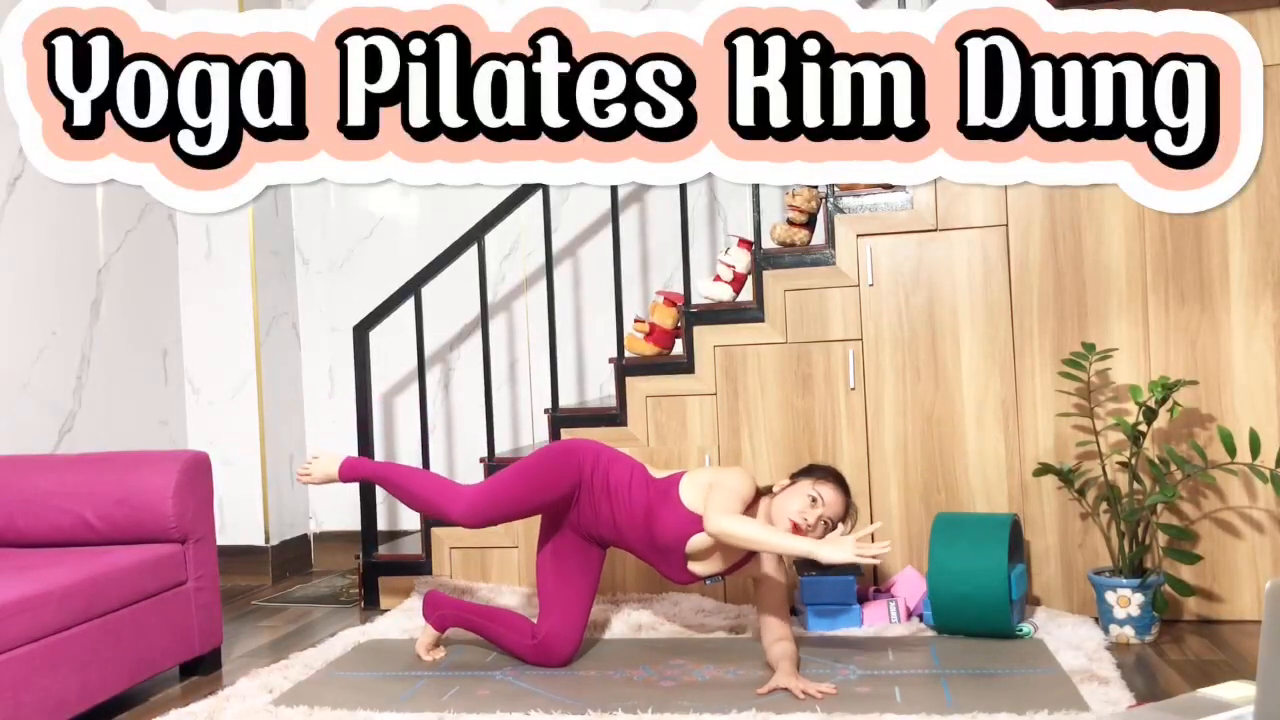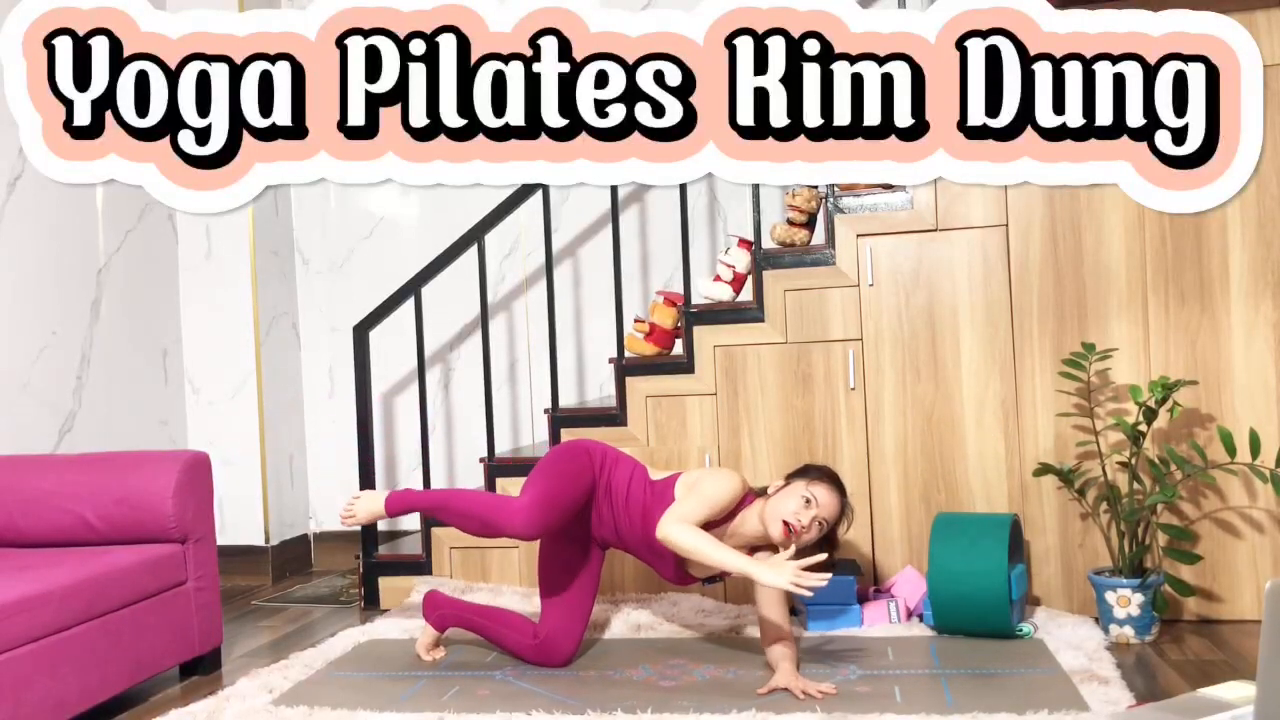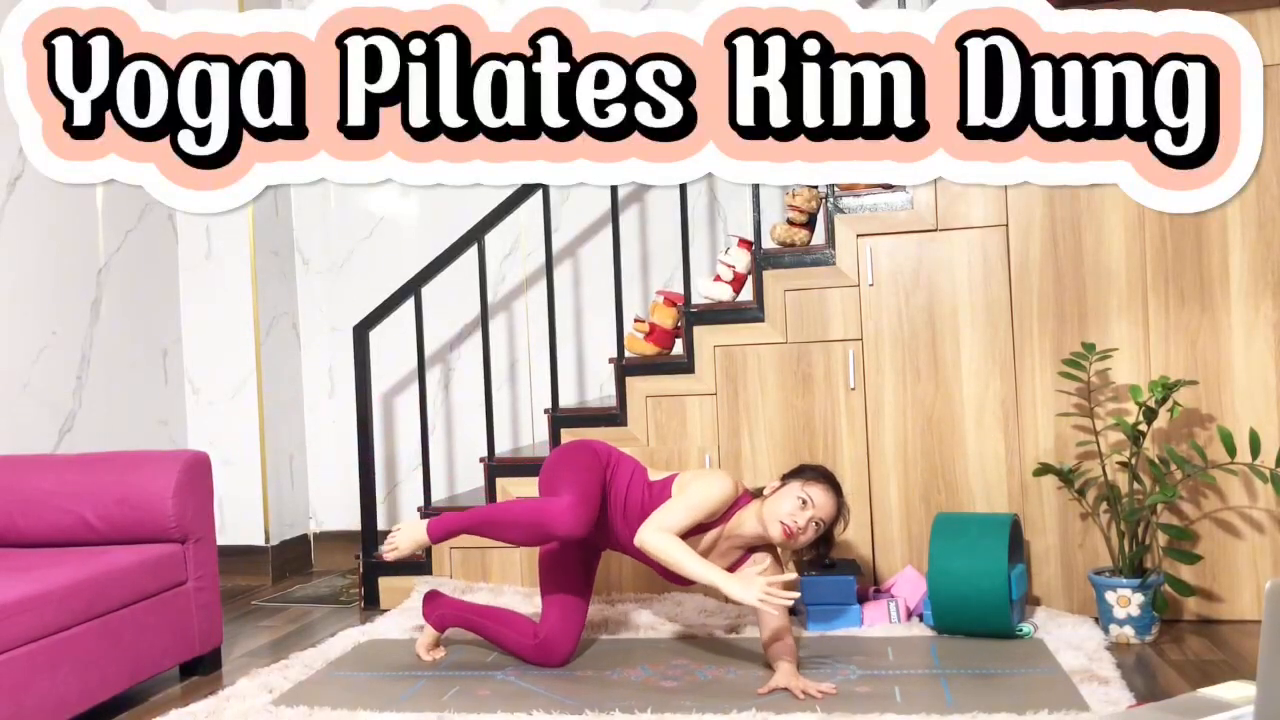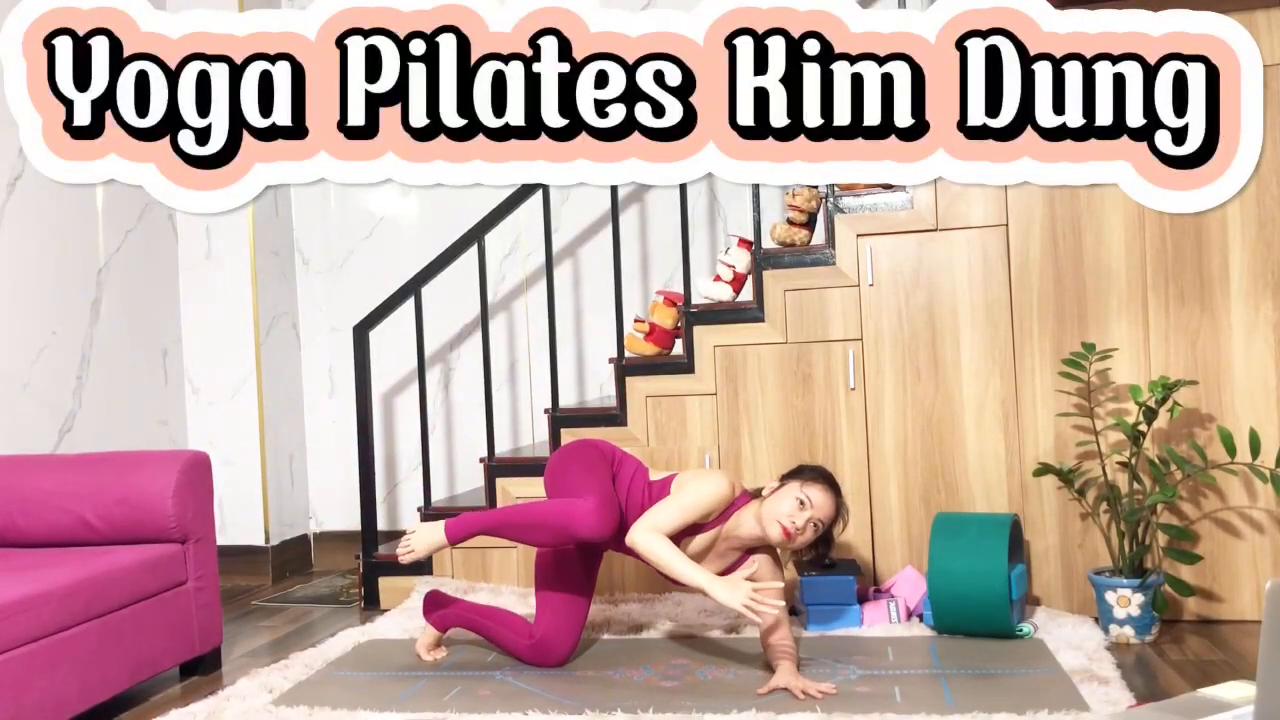
dt=0.5s
person 1, frame 1
left shoulder: (765, 561)
right shoulder: (738, 482)
left elbow: (776, 631)
right elbow: (718, 522)
left wrist: (786, 670)
right wrist: (819, 550)
left hip: (587, 533)
right hip: (581, 476)
left knee: (552, 649)
right knee: (465, 507)
left ankle: (442, 611)
right ankle: (352, 468)
person 1, frame 2
left shoulder: (765, 560)
right shoulder: (729, 487)
left elbow: (777, 634)
right elbow: (669, 528)
left wrist: (786, 668)
right wrist: (754, 570)
left hip: (591, 532)
right hip: (585, 471)
left knee: (552, 650)
right knee: (526, 520)
left ankle: (442, 610)
right ankle: (395, 501)
person 1, frame 3
left shoulder: (763, 563)
right shoulder: (722, 489)
left elbow: (777, 633)
right elbow: (650, 535)
left wrist: (786, 668)
right wrist: (726, 583)
left hip: (594, 534)
left knee: (551, 650)
right knee: (572, 521)
left ankle: (443, 610)
right ankle: (435, 528)
person 1, frame 4
left shoulder: (762, 566)
right shoulder: (720, 490)
left elbow: (777, 634)
right elbow: (641, 534)
left wrist: (786, 668)
right wrist: (714, 585)
left hip: (590, 541)
left knee: (549, 651)
right knee: (597, 520)
left ankle: (445, 609)
right ankle: (452, 529)
